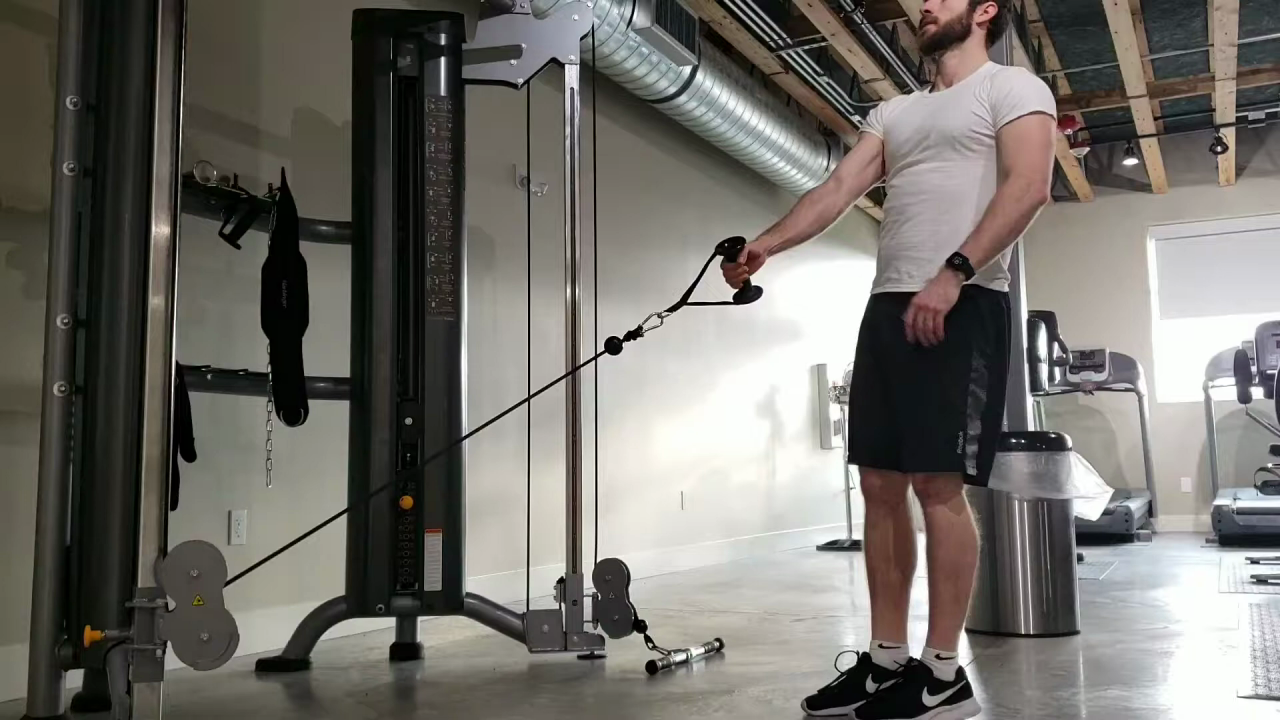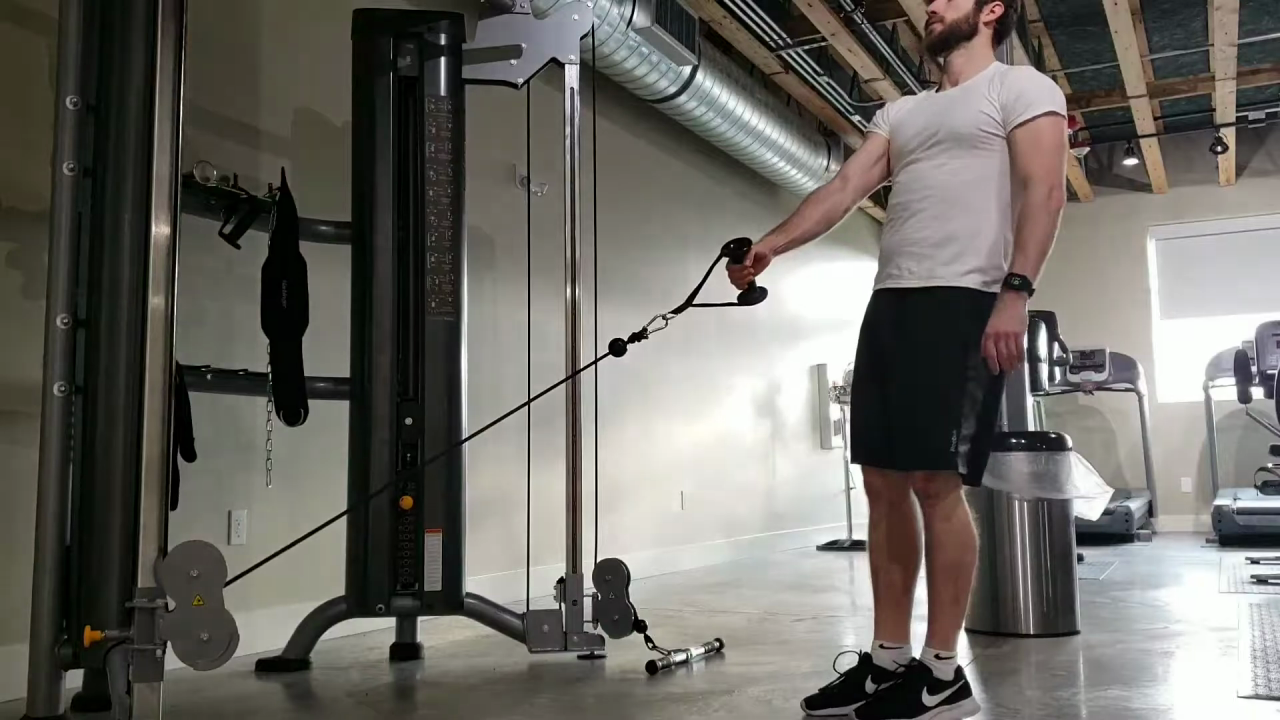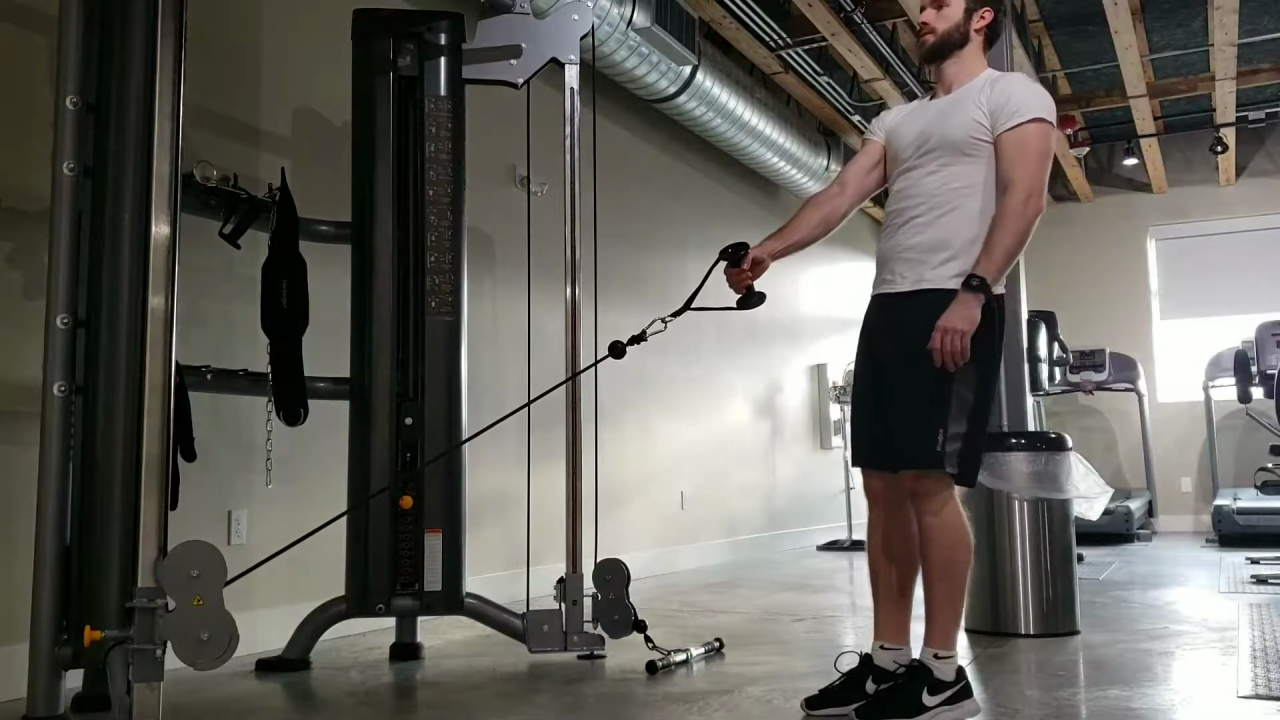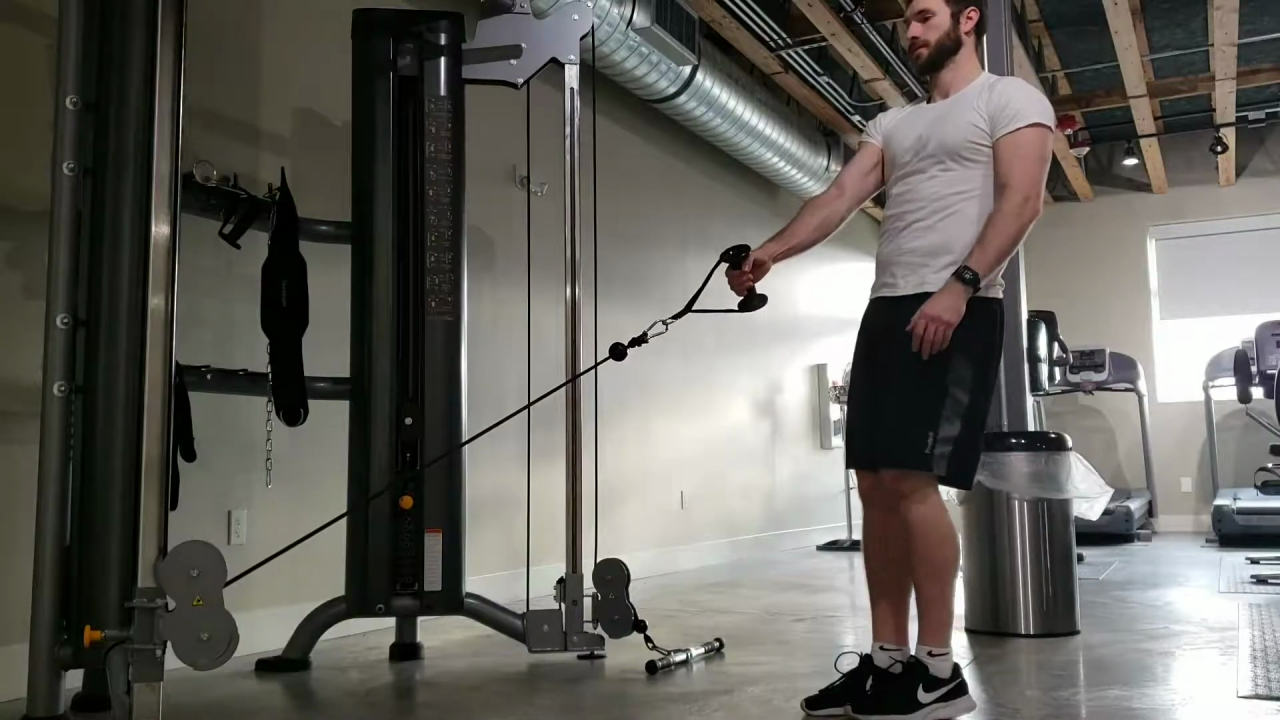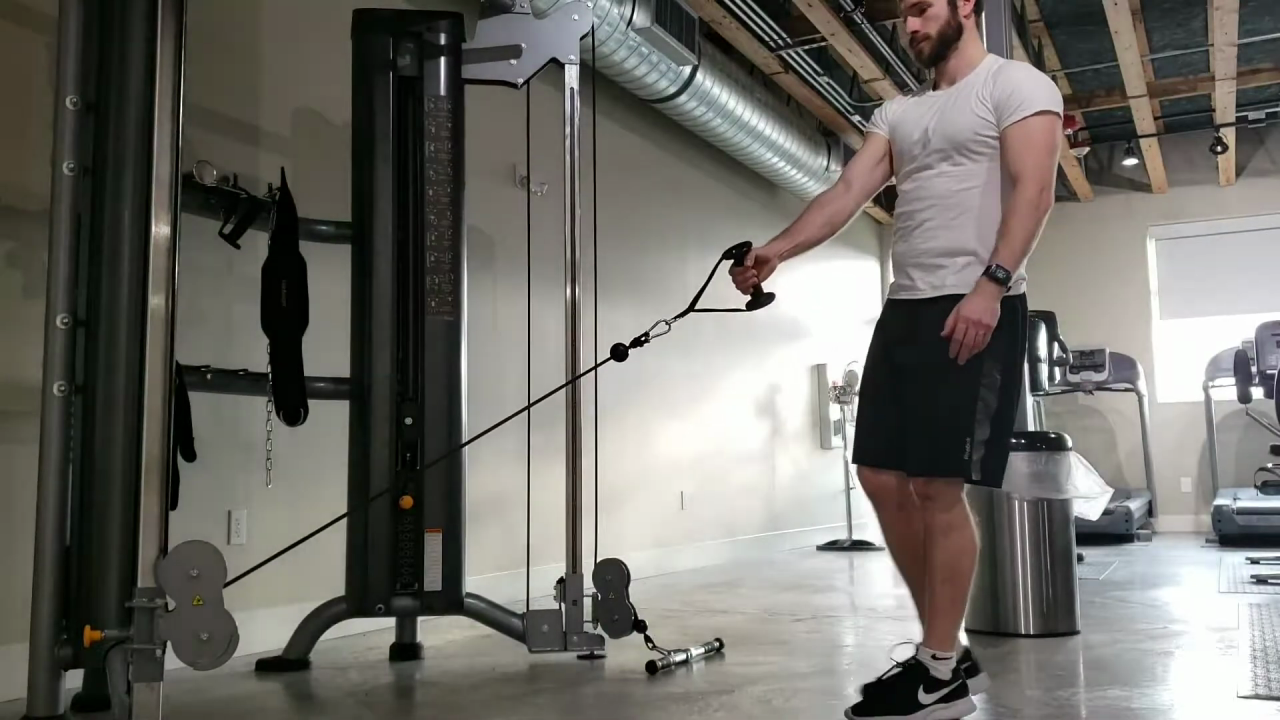
dt=0.5s
person 1, frame 1
left shoulder: (1012, 88)
right shoulder: (894, 112)
left elbow: (1027, 187)
right elbow: (838, 189)
left wrist: (953, 275)
right wrist: (763, 245)
left hip: (963, 306)
right hip: (888, 308)
left knee: (938, 484)
right knee: (880, 484)
right ankle: (887, 660)
person 1, frame 2
left shoulder: (1021, 88)
right shoulder: (900, 112)
left elbow: (1044, 191)
right elbow: (842, 189)
left wrist: (1016, 290)
right wrist: (769, 245)
left hip: (960, 304)
right hip: (888, 305)
left knee: (935, 484)
right knee: (884, 484)
right ankle: (888, 661)
person 1, frame 3
left shoulder: (1012, 94)
right shoulder: (897, 119)
left elbow: (1024, 198)
right elbow: (841, 193)
left wrist: (974, 291)
right wrist: (768, 250)
left hip: (956, 309)
right hip: (888, 309)
left knee: (927, 483)
right knee: (882, 484)
right ankle: (889, 660)
person 1, frame 4
left shoulder: (1010, 99)
right shoulder: (893, 122)
left elbow: (1021, 201)
right elbow: (839, 197)
left wrist: (960, 285)
right wrist: (769, 253)
left hip: (956, 312)
right hip: (887, 311)
left knee: (910, 480)
right knee: (875, 485)
right ankle: (888, 659)
person 1, frame 5
left shoulder: (1016, 84)
right shoulder: (898, 111)
left elbow: (1033, 188)
right elbow: (848, 191)
left wrist: (991, 284)
right wrist: (775, 250)
left hip: (974, 310)
right hip: (903, 310)
left knee: (938, 487)
right knee: (882, 476)
right ankle: (943, 643)
